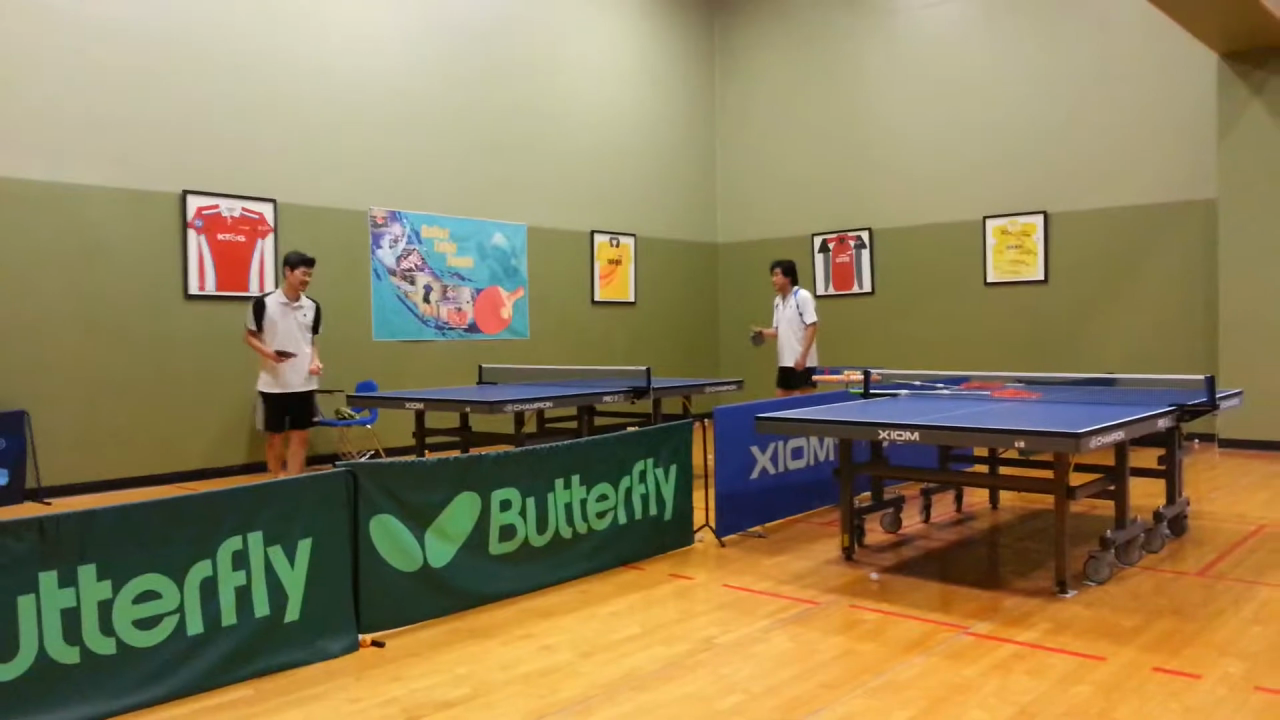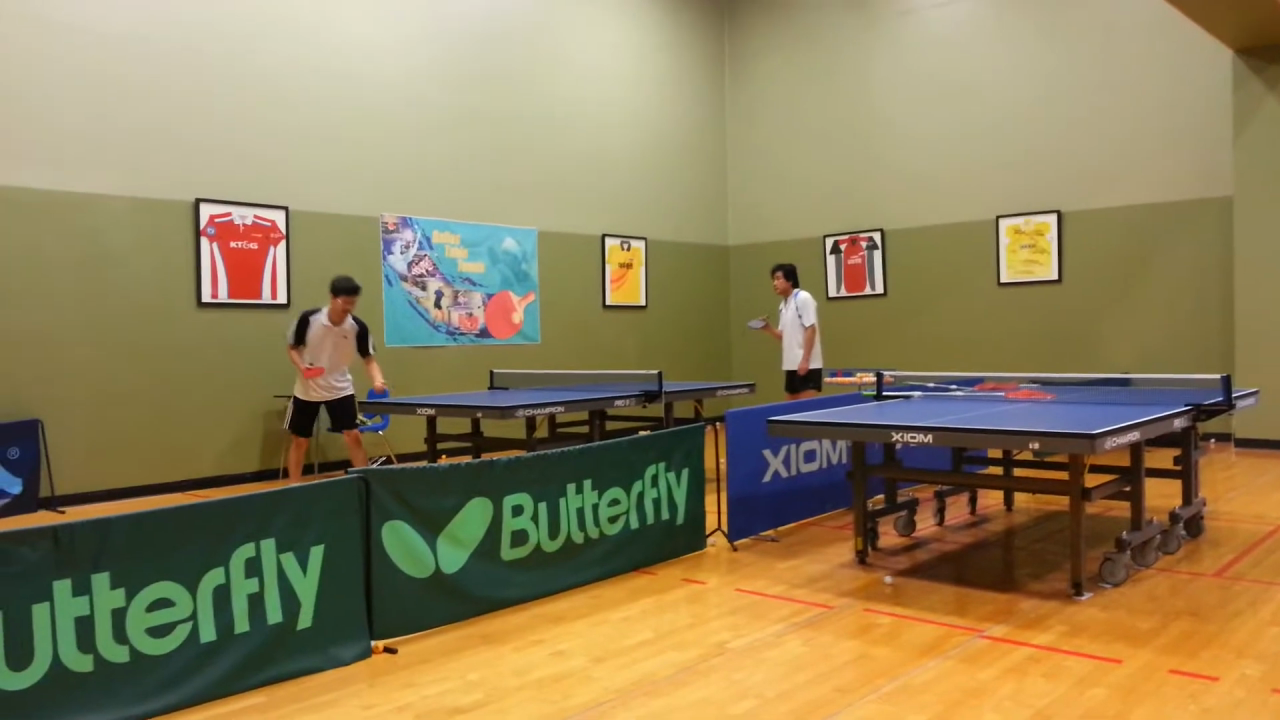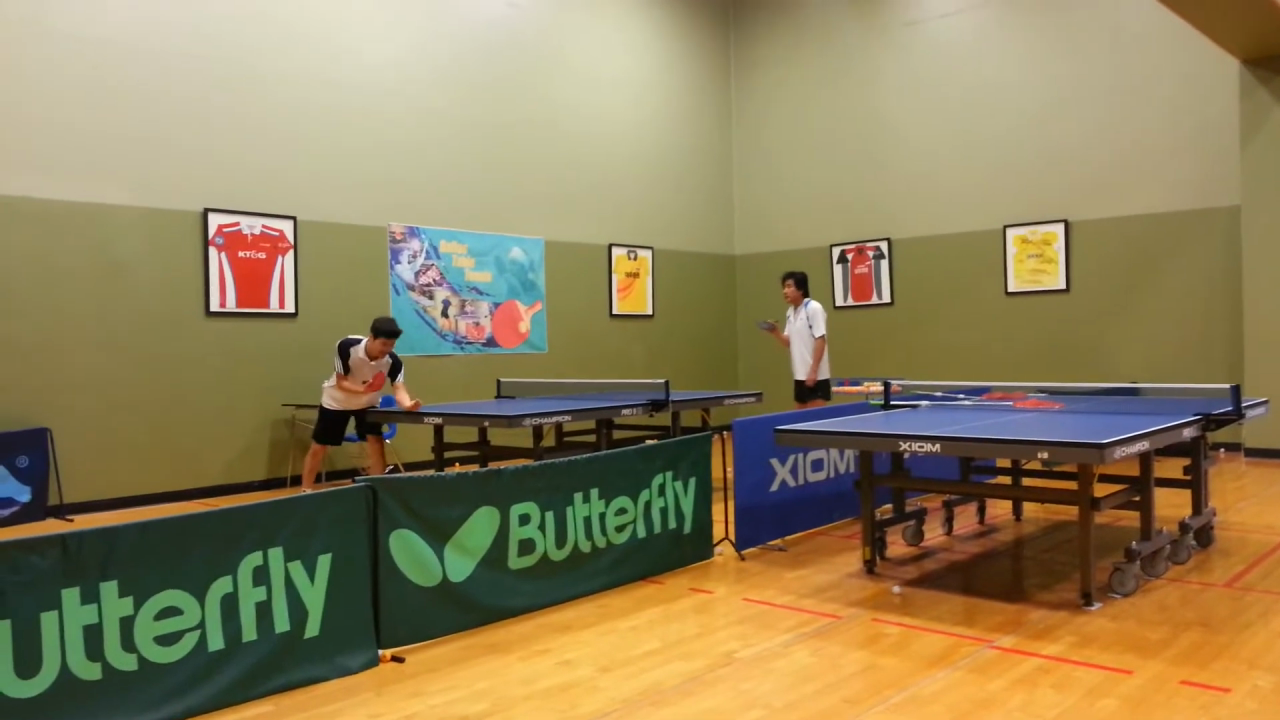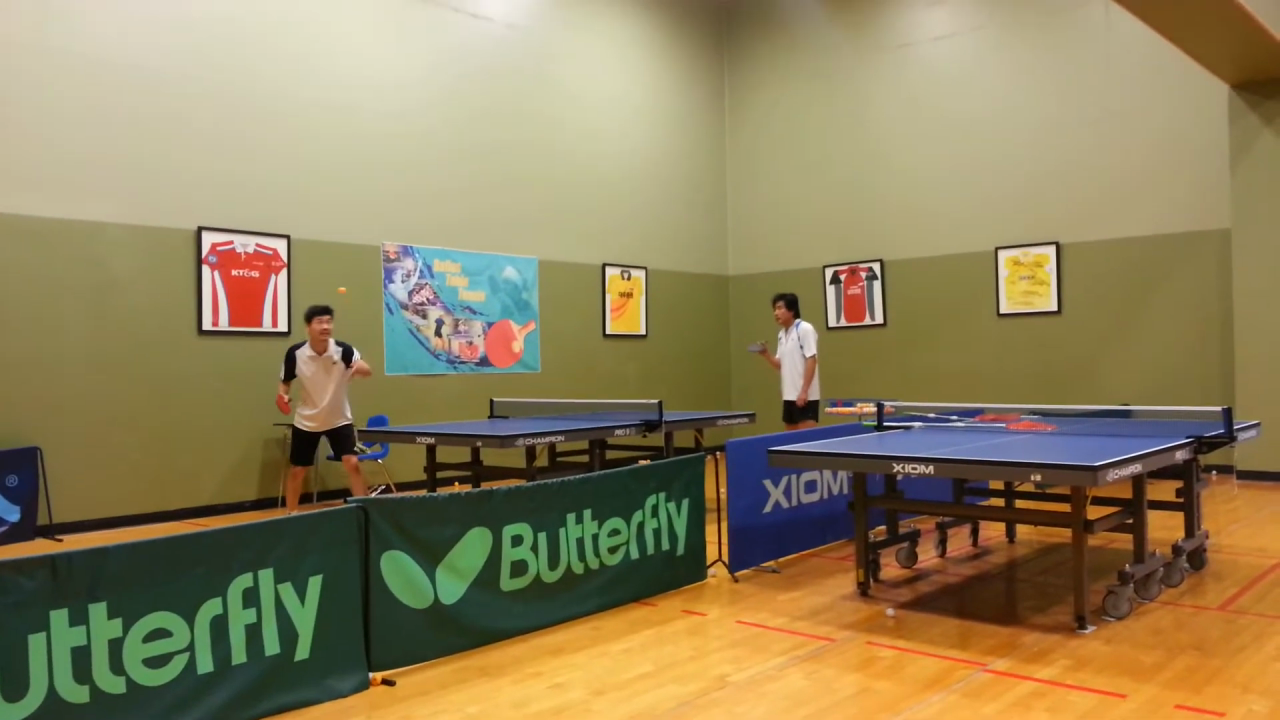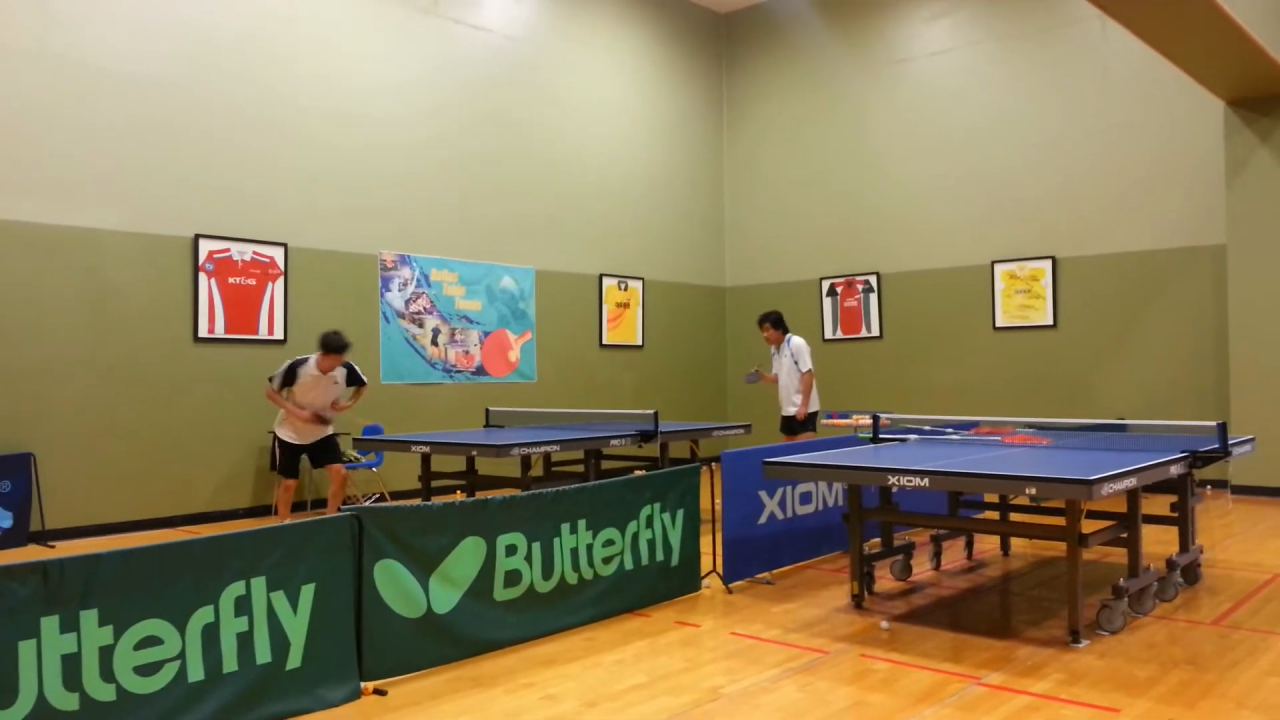
dt=0.5s
person 1, frame 1
left shoulder: (313, 307)
right shoulder: (263, 303)
right elbow: (250, 337)
left wrist: (316, 361)
right wrist: (268, 353)
left hip: (304, 383)
right hip: (273, 383)
left knee: (300, 436)
right knee: (275, 437)
person 1, frame 2
left shoulder: (358, 327)
right shoulder: (308, 319)
left elbow: (369, 359)
right elbow: (292, 348)
left wrist: (378, 381)
right wrist: (300, 366)
left hip: (341, 389)
right hip: (308, 390)
left knee: (353, 436)
right knee: (299, 440)
person 1, frame 3
left shoulder: (393, 361)
right shoulder: (346, 347)
left elbow: (399, 389)
right elbow: (341, 382)
left wrist: (408, 405)
right wrist: (361, 390)
left hip: (367, 404)
right hip: (336, 401)
left knee: (376, 445)
right knee: (318, 448)
right ankle: (305, 492)
person 1, frame 4
left shoulder: (343, 351)
right shoulder: (295, 353)
left elbow: (366, 371)
right elbow: (285, 382)
left wrist: (360, 368)
right wrist: (283, 395)
left hip: (339, 420)
right hip: (306, 421)
left knee: (352, 463)
right knee: (297, 471)
right ankle: (291, 514)
person 1, frame 5
left shoulder: (347, 370)
right shoulder: (296, 367)
left elbow: (362, 385)
right elbow: (271, 392)
left wrist: (348, 403)
right wrist: (296, 412)
left hip: (322, 433)
right hip: (290, 432)
left knee: (339, 474)
right knee: (289, 483)
right ankle: (283, 523)
